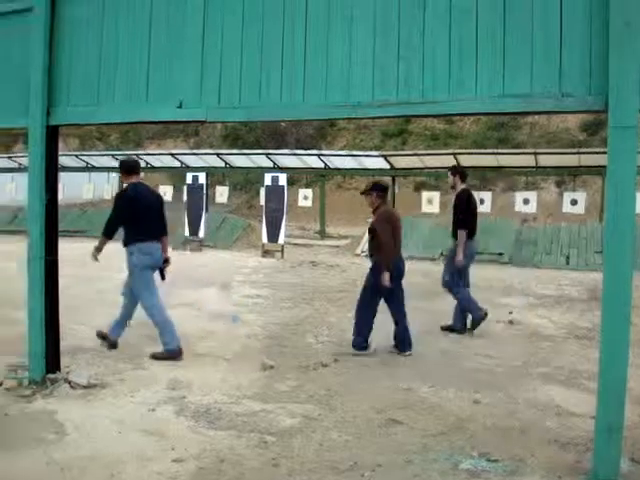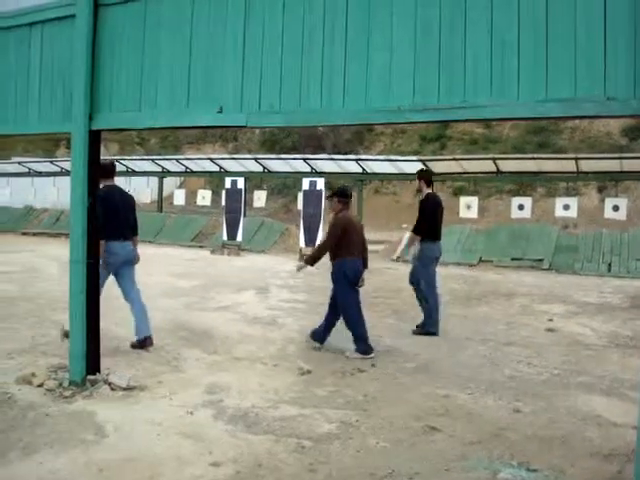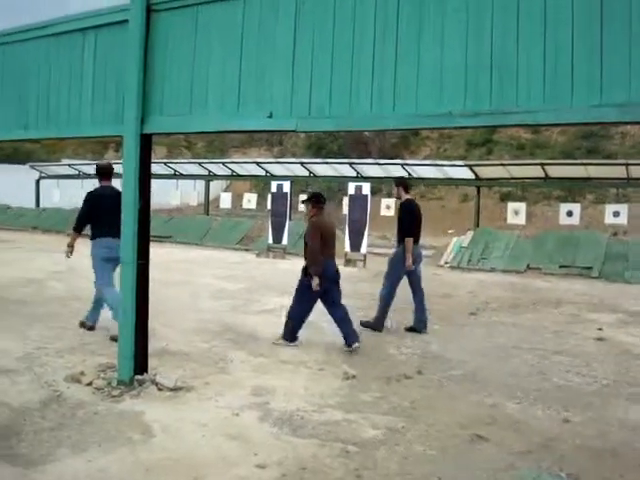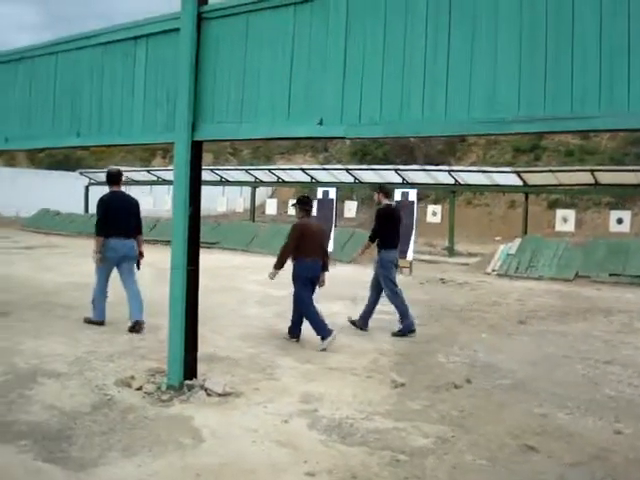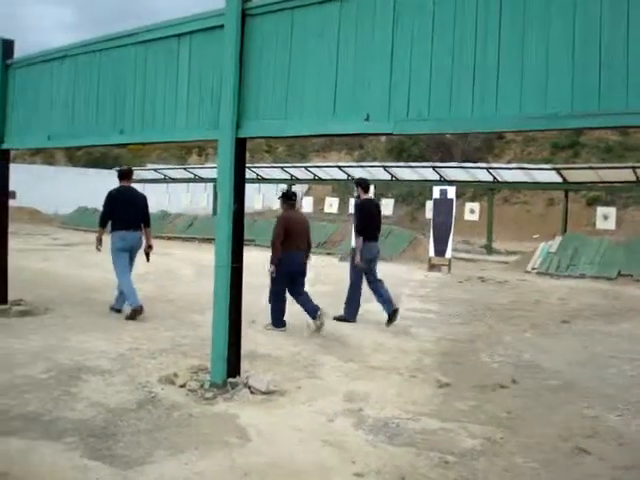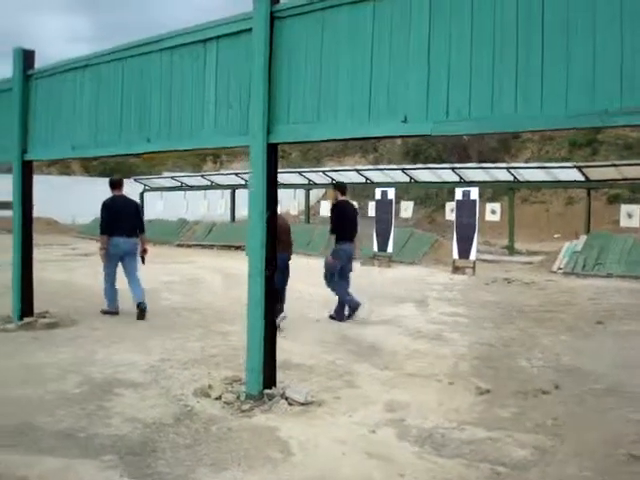
dt=0.7s
person 1, frame 1
left shoulder: (125, 194)
right shoulder: (154, 194)
left elbow: (113, 224)
right elbow: (163, 227)
left wrist: (98, 248)
right wrist: (165, 253)
left hip: (139, 251)
right hip: (155, 250)
left knee: (150, 300)
right knee: (130, 293)
left ankle: (172, 347)
right ankle: (113, 335)
person 1, frame 2
left shoulder: (101, 196)
right shoulder: (128, 197)
left elbow: (101, 229)
right elbow: (134, 227)
left wrist: (99, 257)
right wrist: (134, 250)
left hip: (109, 248)
right hip: (126, 248)
right knee: (132, 292)
right ankle: (144, 335)
person 1, frame 3
left shoulder: (93, 195)
right shoulder: (122, 196)
left elbow: (81, 221)
left wrist: (71, 244)
left hip: (102, 245)
right hip: (119, 244)
left knee: (106, 287)
right knee: (103, 284)
right ankle: (90, 320)
person 1, frame 4
left shoulder: (105, 200)
right shoulder: (132, 201)
left elbow: (100, 228)
right elbow: (138, 228)
left wrist: (98, 251)
right wrist: (139, 248)
left hip: (111, 245)
right hip: (129, 245)
left knee: (101, 282)
right knee: (131, 284)
left ankle: (98, 317)
right ankle: (137, 320)
person 1, frame 5
left shoulder: (113, 194)
right shoulder: (140, 196)
left elbow: (105, 217)
right elbow: (146, 221)
left wrist: (99, 237)
right wrist: (148, 241)
left hip: (120, 236)
right hip: (136, 236)
left knee: (123, 274)
right knee: (125, 273)
left ankle: (136, 305)
right ankle: (118, 304)
person 1, frame 6
left shoulder: (107, 203)
right shoulder: (133, 203)
left elbow: (104, 227)
right elbow: (141, 226)
left wrist: (102, 247)
right wrist: (143, 245)
left hip: (115, 242)
right hip: (131, 242)
left knee: (109, 276)
right knee: (132, 276)
left ankle: (112, 308)
right ankle: (140, 303)
person 2, frame 1
left shoulder: (462, 196)
right shoulder: (468, 195)
left elbow: (462, 226)
left wrist: (459, 251)
left hip: (462, 245)
right hip: (466, 245)
left knee: (449, 281)
right knee: (460, 283)
left ankle: (477, 312)
right ankle: (459, 324)
person 2, frame 2
left shoulder: (426, 201)
right shoulder: (436, 199)
left elbow: (418, 228)
left wrist: (405, 249)
left hip: (427, 247)
right hip: (433, 246)
left knee: (427, 287)
right knee: (415, 281)
left ankle: (431, 326)
right ankle: (429, 320)
person 2, frame 3
left shoulder: (405, 206)
right shoulder: (415, 205)
left elbow: (408, 233)
left wrist: (408, 256)
left hip: (405, 251)
right hip: (416, 250)
left knee: (389, 285)
right knee: (416, 288)
left ankle: (378, 322)
right ankle: (420, 324)
person 2, frame 4
left shoulder: (383, 212)
right shoulder: (396, 211)
left elbow: (374, 235)
left wrist: (360, 253)
left hip: (385, 255)
right hip: (393, 253)
left knee: (392, 290)
right knee: (375, 287)
left ankle: (408, 325)
right ankle: (362, 321)
person 2, frame 5
left shoulder: (360, 205)
right shoulder: (376, 204)
left elbow: (359, 231)
left wrist: (357, 254)
left hip: (364, 247)
right hip: (375, 246)
left knee: (355, 282)
right knee: (373, 280)
left ankle: (349, 314)
right ankle: (391, 308)
person 2, frame 6
left shoulder: (336, 206)
right shoulder: (352, 207)
left elbow: (334, 230)
left wrist: (329, 252)
left hip: (340, 246)
right hip: (351, 247)
left knee: (331, 278)
right knee: (343, 280)
left ankle: (352, 302)
right ankle: (339, 313)
person 3, frame 1
left shoulder: (382, 214)
right shoulder: (390, 213)
left elbow: (386, 244)
left wrist: (385, 271)
left hip: (384, 265)
right hip: (396, 263)
left knee: (366, 304)
right knee: (397, 306)
left ankle: (360, 344)
right ankle: (403, 346)
person 3, frame 2
left shoulder: (340, 219)
right shoulder: (355, 220)
left elbow: (326, 245)
right elbow: (363, 247)
left wrist: (306, 262)
right wrist: (362, 270)
left hip: (343, 267)
right hip: (354, 265)
left knee: (351, 308)
right knee: (335, 304)
left ankle: (364, 349)
right ankle: (319, 337)
person 3, frame 3
left shoulder: (314, 223)
right shoulder: (329, 223)
left elbow: (314, 251)
left wrist: (315, 275)
left hip: (316, 270)
right hip: (331, 268)
left knee: (300, 305)
right knee: (335, 306)
left ankle: (289, 337)
right ankle: (352, 340)
person 3, frame 4
left shoulder: (299, 225)
right shoulder: (319, 227)
left elbow: (287, 249)
right elbow: (325, 251)
left wrist: (276, 268)
right wrist: (322, 272)
left hip: (302, 267)
right hip: (316, 267)
left knee: (304, 304)
right knee: (301, 301)
left ankle: (326, 334)
right ankle: (294, 333)
person 3, frame 5
left shoulder: (283, 218)
right shoulder: (304, 219)
left elbow: (276, 242)
right elbow: (308, 243)
left wrist: (273, 263)
right wrist: (303, 259)
left hip: (286, 259)
right hip: (300, 259)
left knee: (277, 292)
right knee: (298, 291)
left ankle: (278, 324)
right ankle: (315, 312)
person 3, frame 6
right shoulder: (284, 221)
right elbow: (289, 243)
right hip: (284, 259)
right knee: (280, 292)
left ankle: (277, 314)
right ankle: (276, 318)
